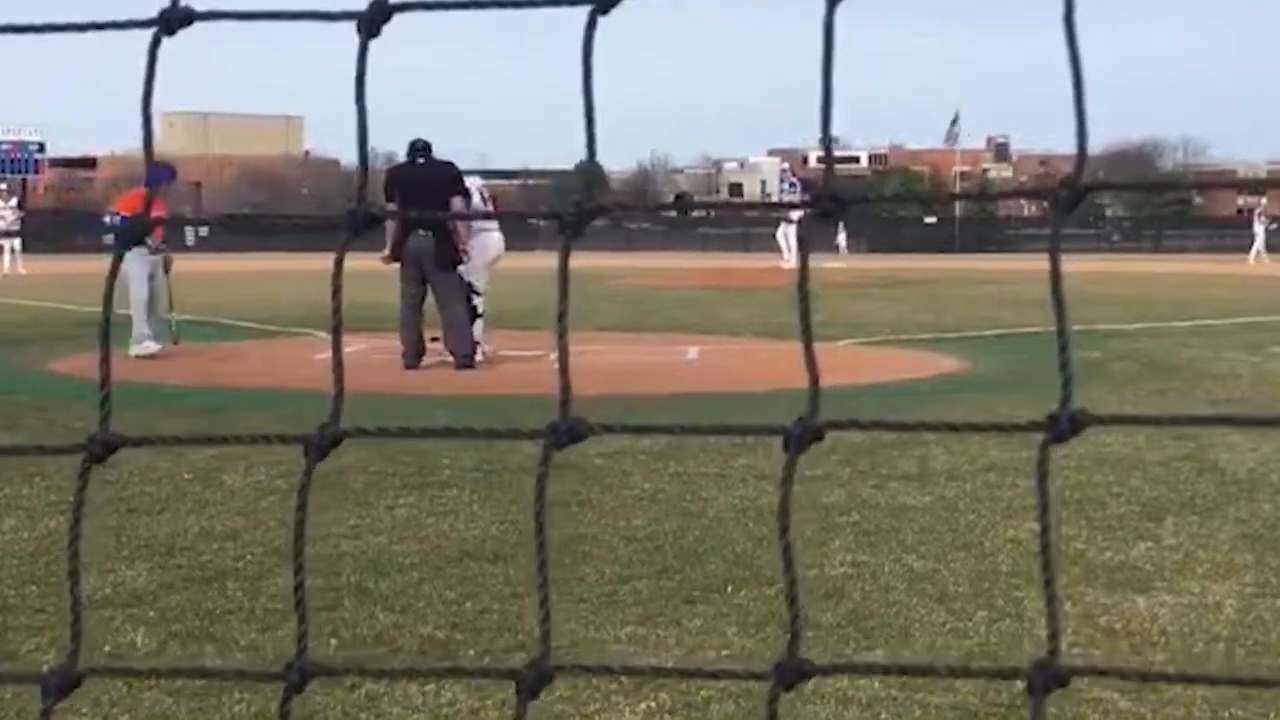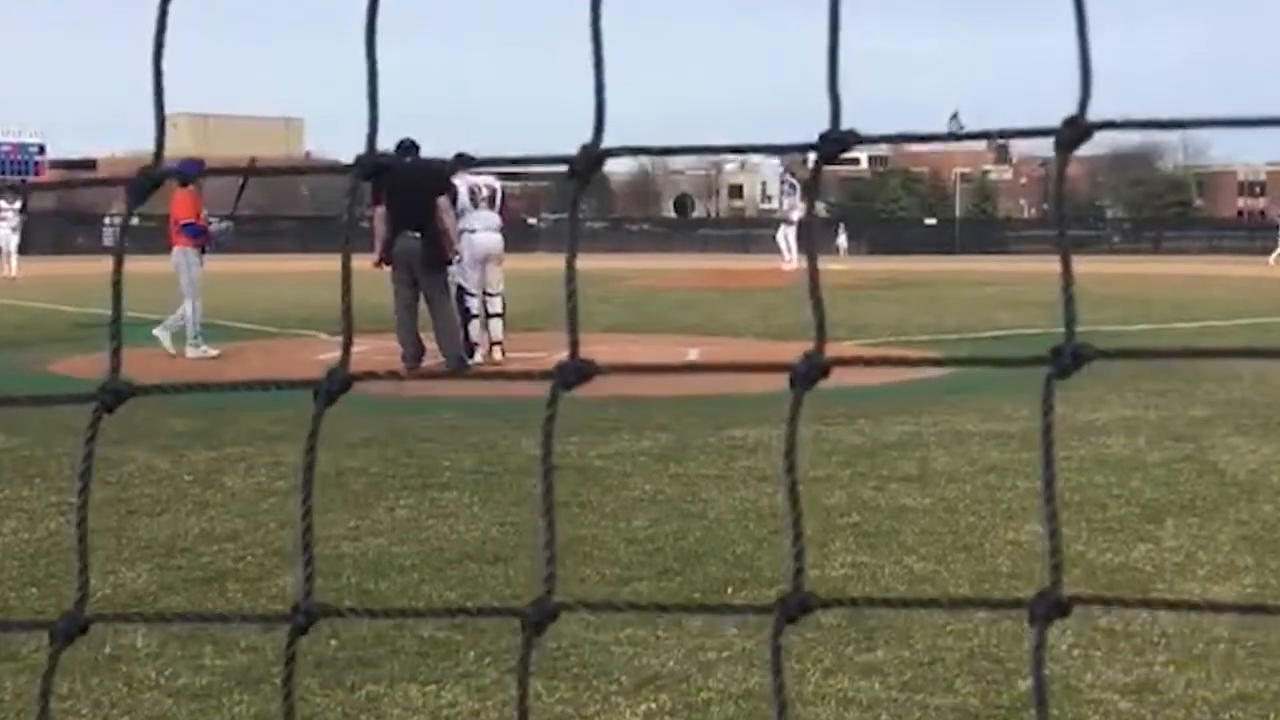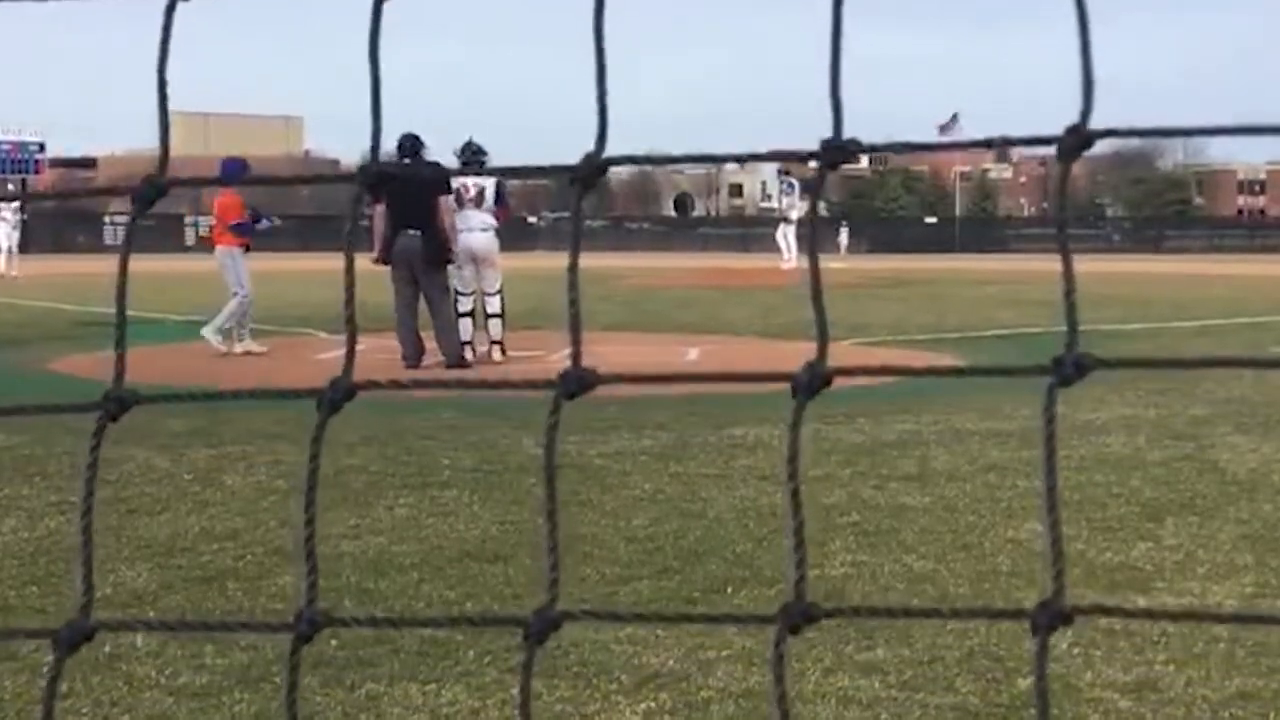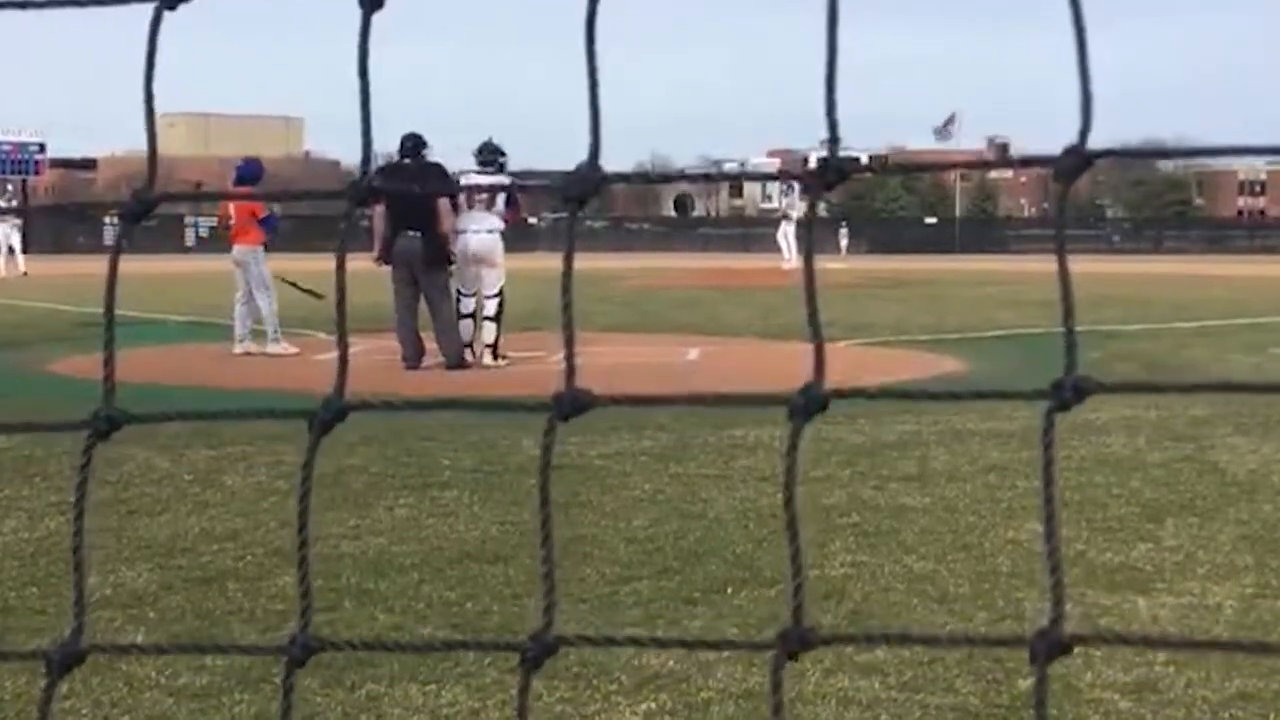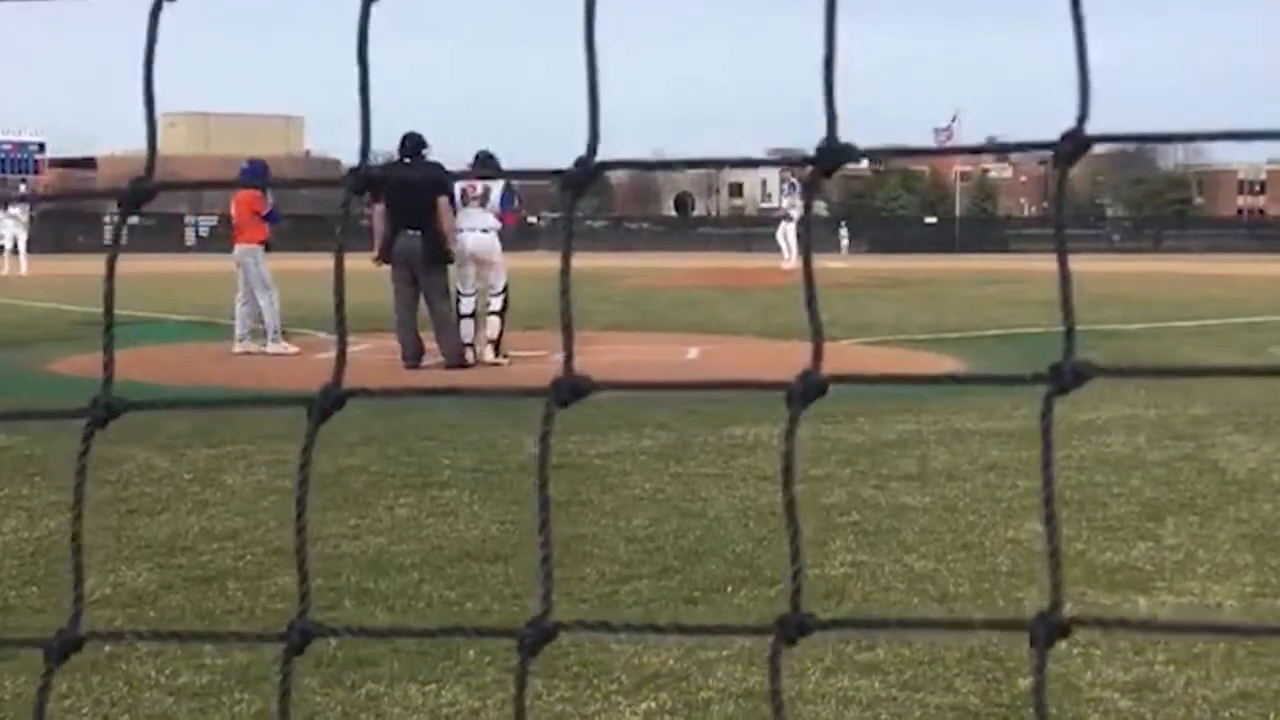
dt=0.7s
person 1, frame 1
left shoulder: (396, 173)
right shoulder: (448, 170)
left elbow: (392, 212)
right elbow: (458, 208)
left wrist: (389, 246)
right wrist: (463, 242)
left hip: (409, 243)
right hip: (439, 242)
left knee: (410, 302)
right knee: (452, 301)
left ankle: (411, 355)
right ankle: (463, 355)
person 1, frame 2
left shoulder: (384, 175)
right shoulder: (435, 170)
left elbow: (380, 215)
right elbow: (444, 208)
left wrist: (378, 250)
right wrist: (454, 243)
left hip: (398, 244)
right hip: (427, 244)
left knee: (404, 304)
right knee: (441, 303)
left ankle: (411, 357)
right ankle: (454, 357)
person 1, frame 3
left shoulder: (384, 174)
right shoulder: (435, 171)
left elbow: (380, 213)
right elbow: (444, 209)
left wrist: (378, 248)
right wrist: (452, 242)
left hip: (398, 243)
right hip: (428, 243)
left knee: (404, 303)
right knee: (440, 302)
left ankle: (411, 356)
right ankle: (453, 355)
person 1, frame 4
left shoulder: (385, 174)
right shoulder: (435, 171)
left elbow: (379, 213)
right elbow: (444, 208)
left wrist: (378, 247)
right wrist: (451, 243)
left hip: (398, 244)
right hip: (428, 244)
left knee: (405, 304)
right knee: (441, 302)
left ankle: (411, 357)
right ankle: (453, 356)
person 1, frame 5
left shoulder: (384, 173)
right shoulder: (434, 171)
left elbow: (379, 212)
right elbow: (444, 208)
left wrist: (378, 247)
right wrist: (450, 243)
left hip: (398, 244)
right hip: (428, 243)
left knee: (404, 304)
right knee: (440, 302)
left ankle: (411, 356)
right ankle: (453, 356)
person 2, frame 1
right shoulder: (474, 182)
left hip: (482, 240)
right hip: (494, 238)
left knee: (471, 292)
right knee: (472, 291)
left ankle: (473, 348)
right ankle: (476, 341)
person 2, frame 2
left shoulder: (456, 183)
right shoulder: (494, 182)
right elbow: (502, 214)
left hip: (471, 239)
right hip: (495, 238)
left knee: (467, 294)
right knee: (494, 294)
left ankle: (473, 350)
right ankle: (496, 347)
person 2, frame 3
left shoulder: (451, 182)
right shoulder: (493, 180)
right elbow: (502, 214)
left hip: (461, 239)
right hip: (486, 238)
left knee: (463, 295)
right knee: (492, 293)
left ankle: (466, 348)
right ankle: (496, 347)
person 2, frame 4
left shoulder: (462, 181)
right shoulder: (504, 183)
right elbow: (513, 215)
left hip: (465, 239)
right hip: (491, 240)
left knee: (466, 295)
right knee: (492, 296)
left ankle: (467, 350)
right ankle: (489, 352)
person 2, frame 5
left shoulder: (458, 184)
right shoulder: (501, 184)
right elbow: (509, 217)
left hip: (462, 239)
right hip: (487, 239)
left knee: (465, 295)
right knee: (498, 293)
left ankle: (468, 350)
right ankle: (491, 348)
person 3, frame 1
left shoulder: (161, 200)
right shoulder: (134, 196)
right elbow: (119, 221)
left wrist: (165, 252)
right wrist: (142, 236)
left hip: (156, 255)
right hip: (136, 251)
left knee: (155, 300)
right knee: (141, 294)
left ankle: (138, 344)
right ankle: (143, 340)
person 3, frame 2
left shoulder: (192, 196)
right shoulder: (184, 198)
right elbow: (189, 229)
left wrist: (211, 231)
right wrist: (212, 230)
left hip: (193, 253)
right hip: (186, 253)
left knee: (192, 300)
right knee: (194, 301)
left ankle: (166, 330)
right ankle: (194, 346)
person 3, frame 3
left shoulder: (225, 196)
right shoulder: (230, 199)
left elbow: (246, 217)
right elbow: (240, 229)
left wrist: (262, 220)
right wrist: (260, 226)
left hip: (232, 251)
right hip: (231, 251)
left knee: (240, 295)
right knee: (243, 294)
left ankle: (242, 340)
right ankle: (214, 329)
person 3, frame 4
left shoulder: (230, 197)
right shoulder: (252, 197)
left elbow: (224, 222)
right elbow: (269, 223)
right wrist: (275, 213)
left hip: (237, 249)
right hip: (252, 250)
left knee: (243, 296)
right knee: (266, 295)
left ankle: (242, 342)
right ankle: (274, 342)
person 3, frame 5
left shoulder: (239, 195)
right shoulder: (253, 195)
right elbow: (273, 218)
right wrist: (269, 199)
left hip: (240, 249)
right hip: (252, 249)
left knee: (245, 296)
right knee: (268, 294)
left ankle: (242, 341)
right ankle: (274, 341)
